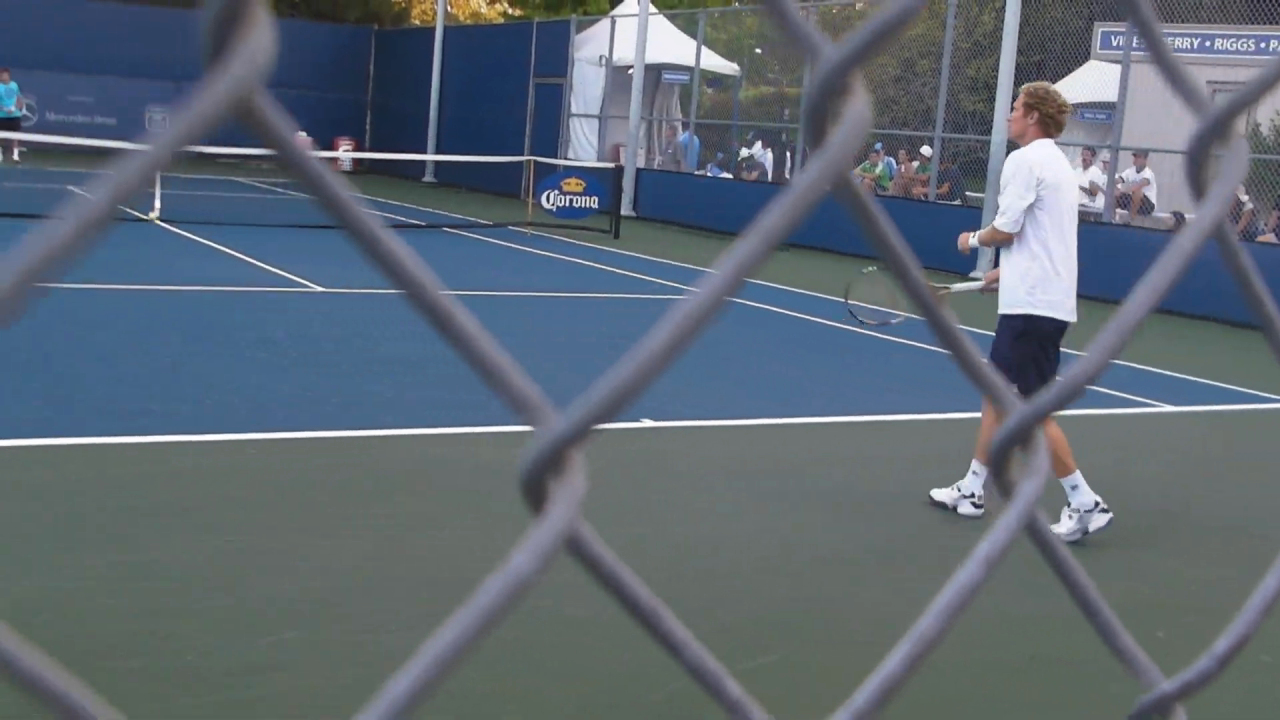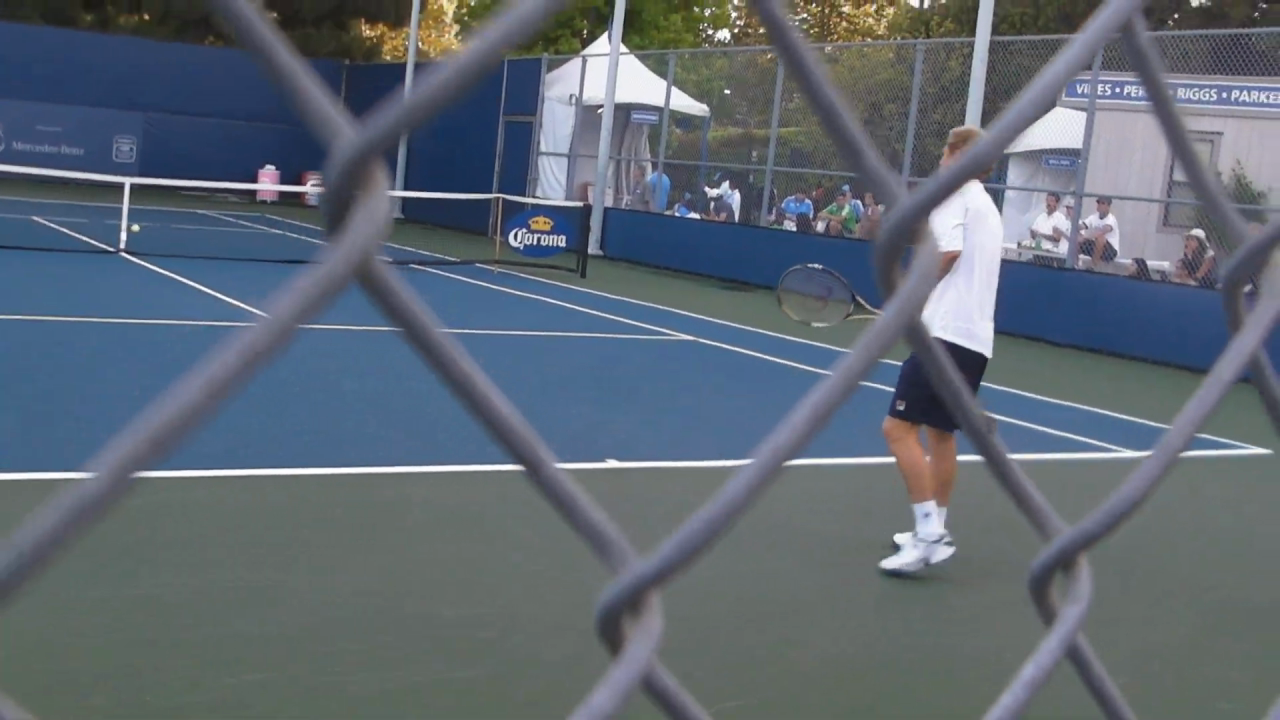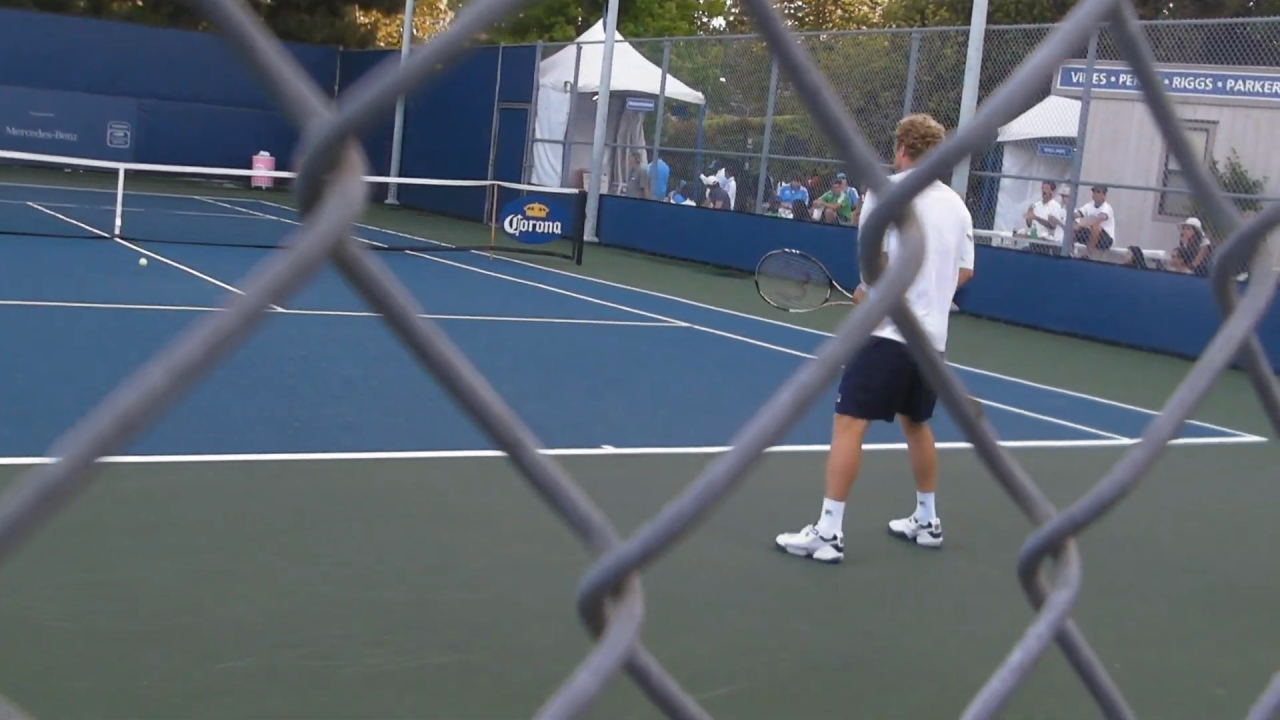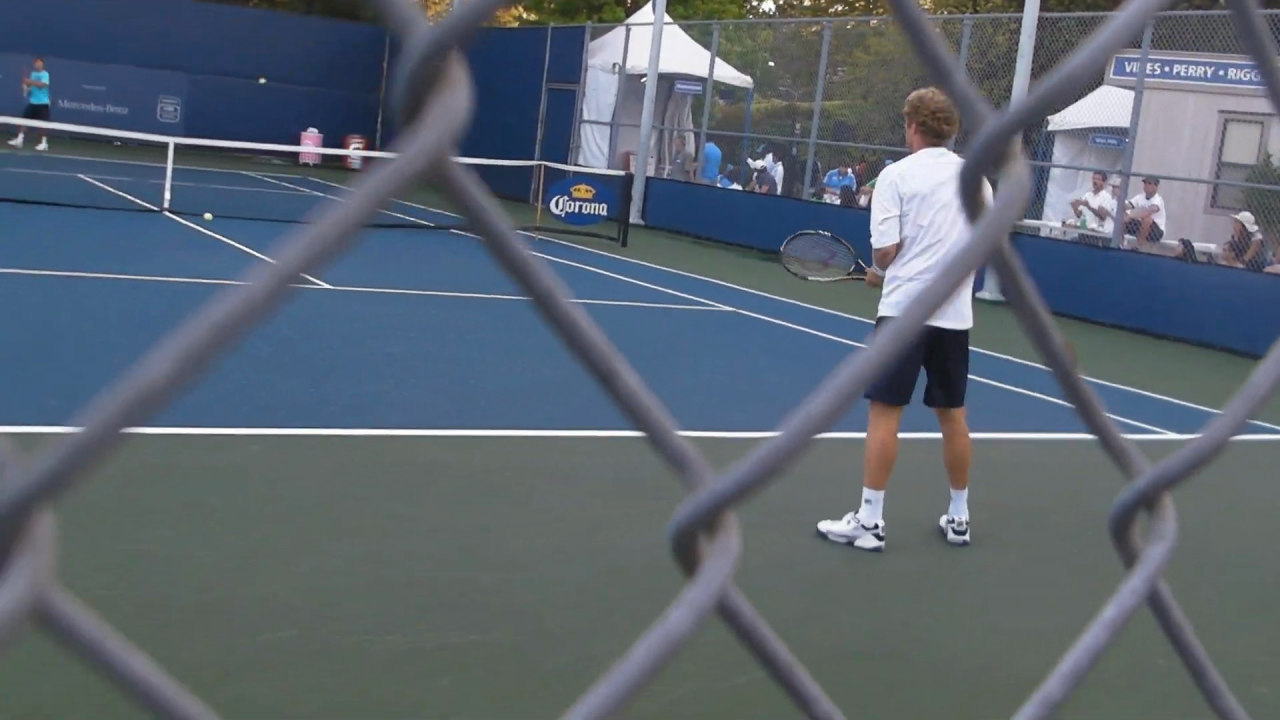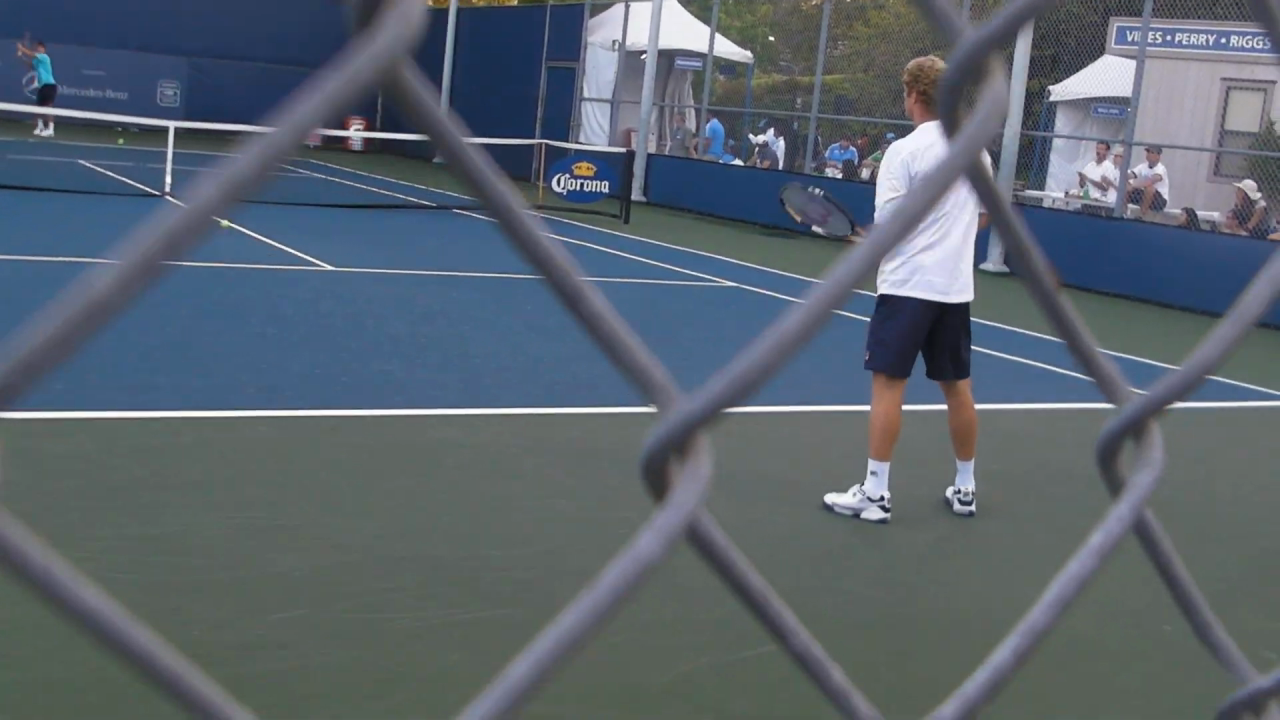
dt=0.3s
person 1, frame 1
left shoulder: (1025, 159)
right shoulder: (1057, 162)
left elbow: (1005, 232)
left wrist: (975, 240)
right wrist: (1004, 274)
left hip: (1032, 307)
right hip: (1046, 302)
right knee: (996, 396)
left ankle: (1087, 504)
right ankle: (972, 490)
person 1, frame 2
left shoulder: (953, 192)
right shoulder: (987, 204)
left elbow: (947, 253)
left wrist: (923, 289)
right wrist: (927, 309)
left hip: (948, 335)
right hip: (975, 338)
left knee: (898, 429)
right knee: (939, 434)
left ankle: (931, 535)
right ankle: (932, 532)
person 1, frame 3
right shoulder: (956, 204)
right elbow: (961, 271)
left wrist: (870, 290)
left hip: (887, 328)
right hip: (931, 334)
left knee: (849, 424)
right knee: (916, 425)
left ankle: (829, 532)
right ankle: (926, 520)
person 1, frame 4
left shoulder: (897, 174)
right shoulder: (976, 178)
left elbow: (885, 248)
left wrist: (879, 272)
left hip: (906, 309)
right hip: (956, 313)
left knee: (884, 412)
right knee: (952, 416)
left ankle: (870, 521)
right ankle: (958, 518)
person 1, frame 5
left shoulder: (904, 151)
right shoulder: (977, 149)
left elbow: (887, 226)
right elbow: (982, 216)
left hip: (908, 284)
right hip: (955, 286)
left knee: (887, 383)
right knee: (957, 387)
left ankle: (875, 493)
right ankle: (965, 489)
